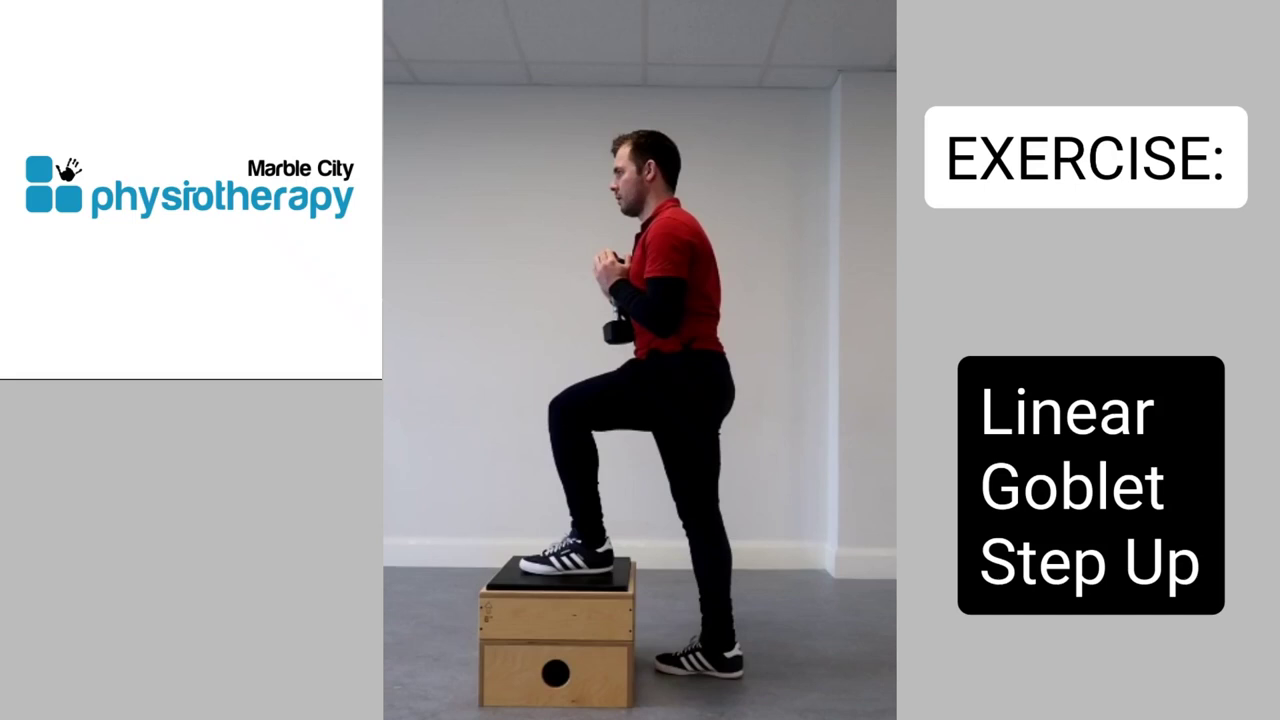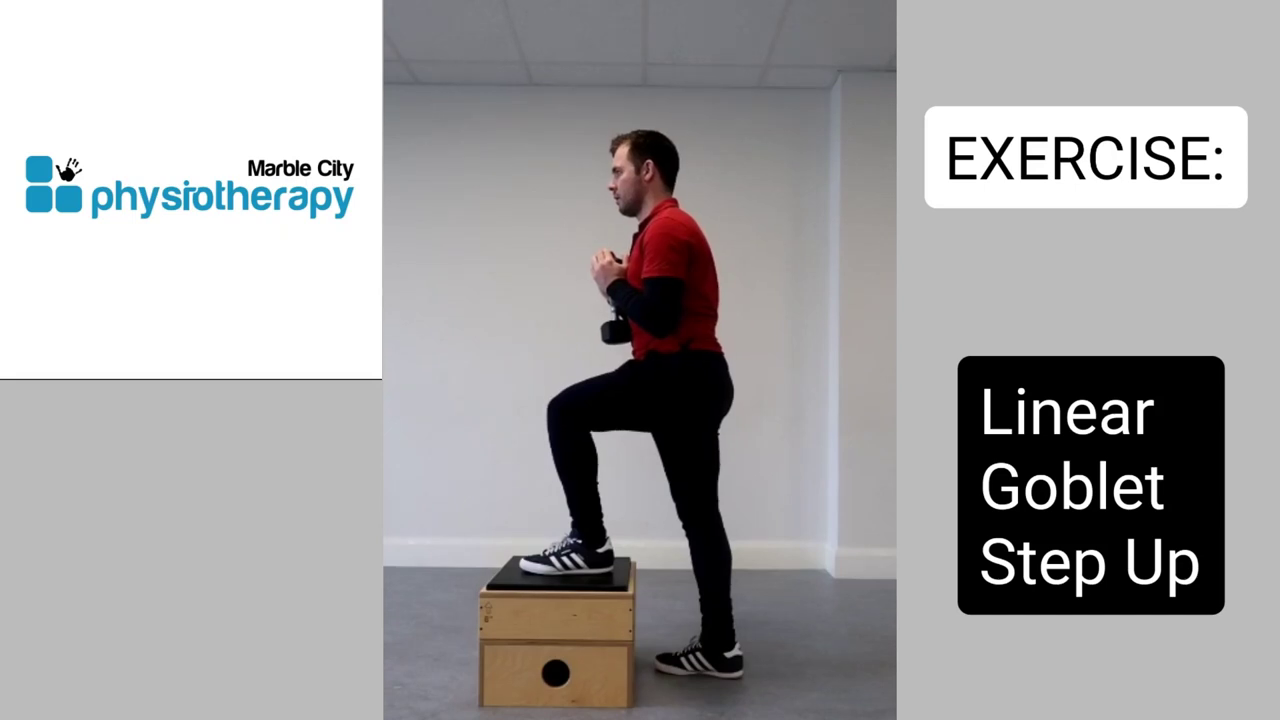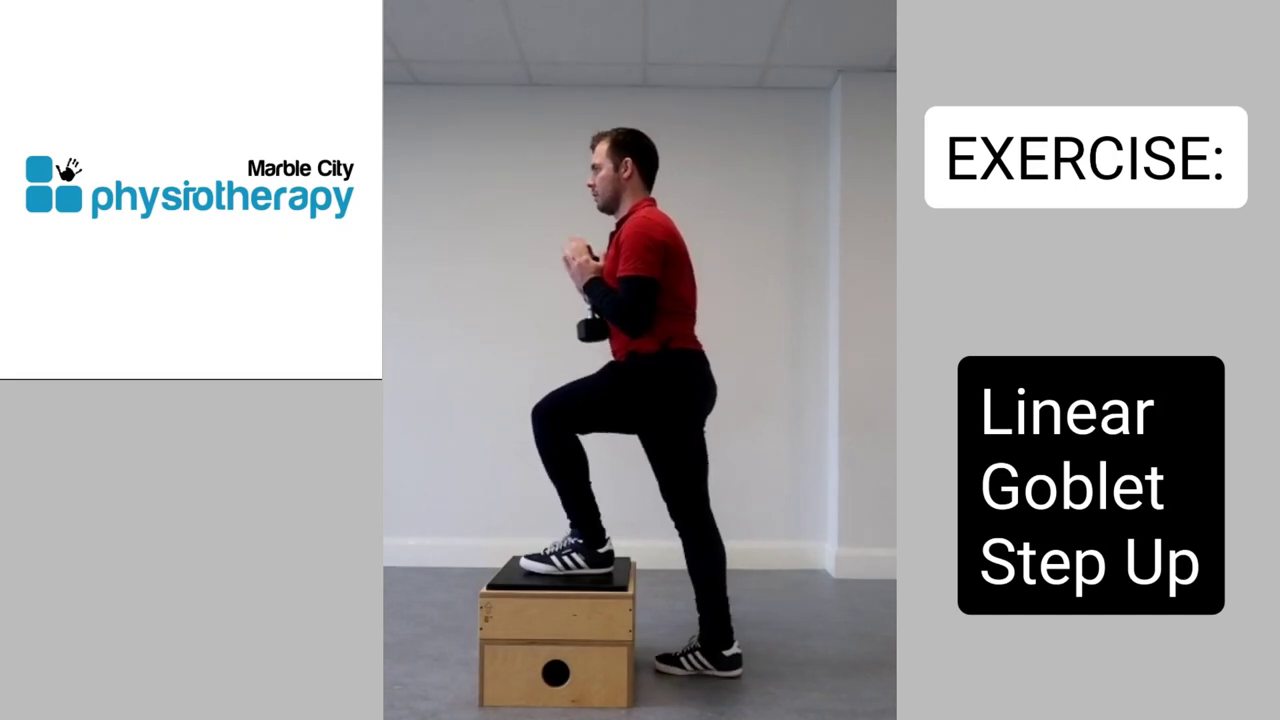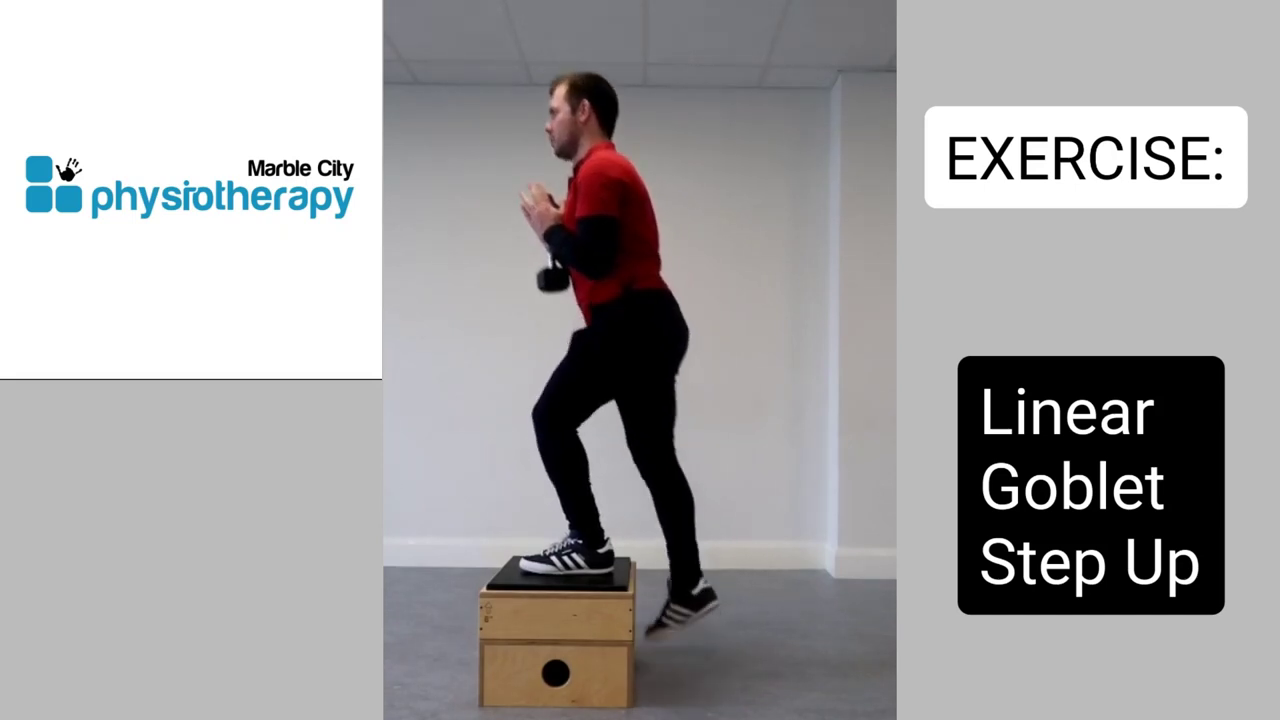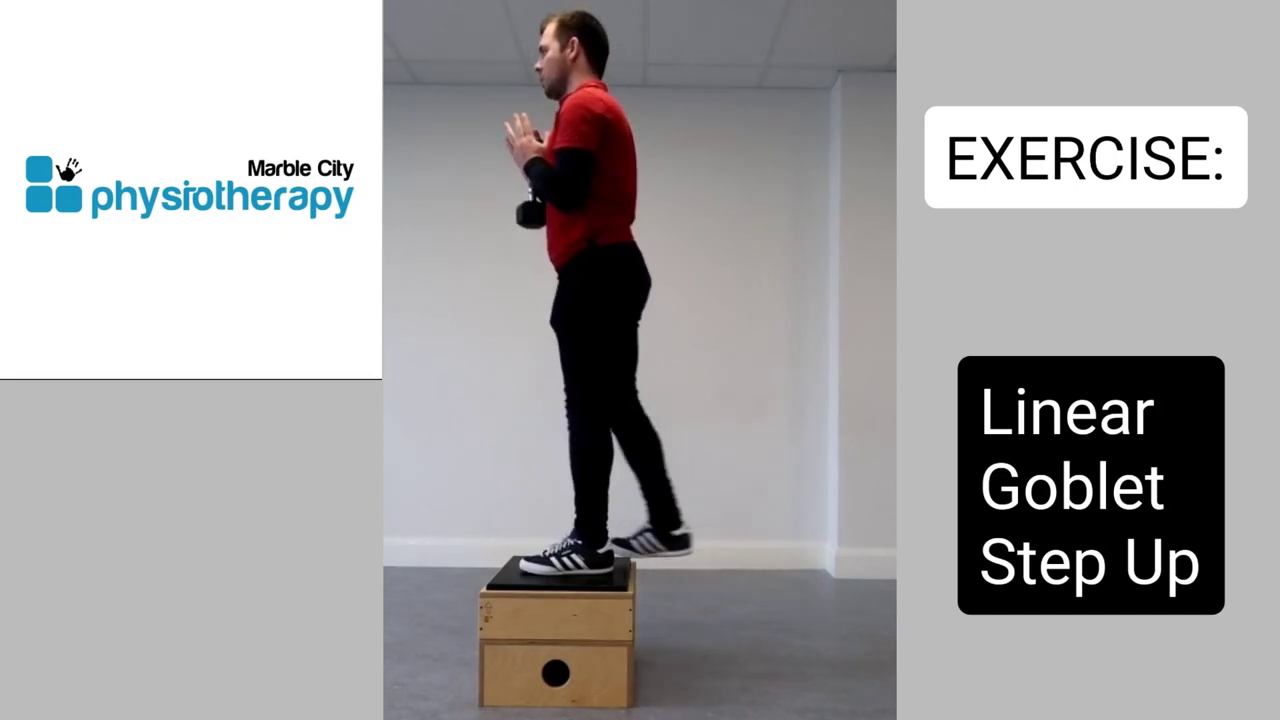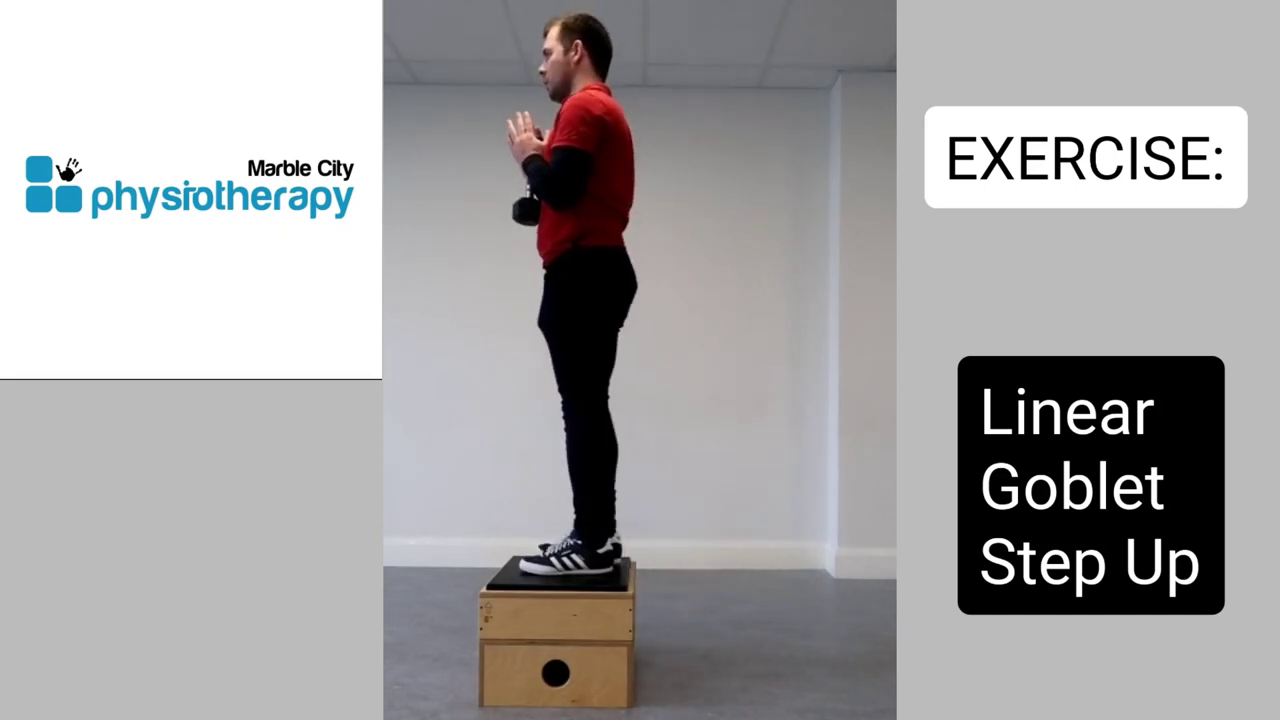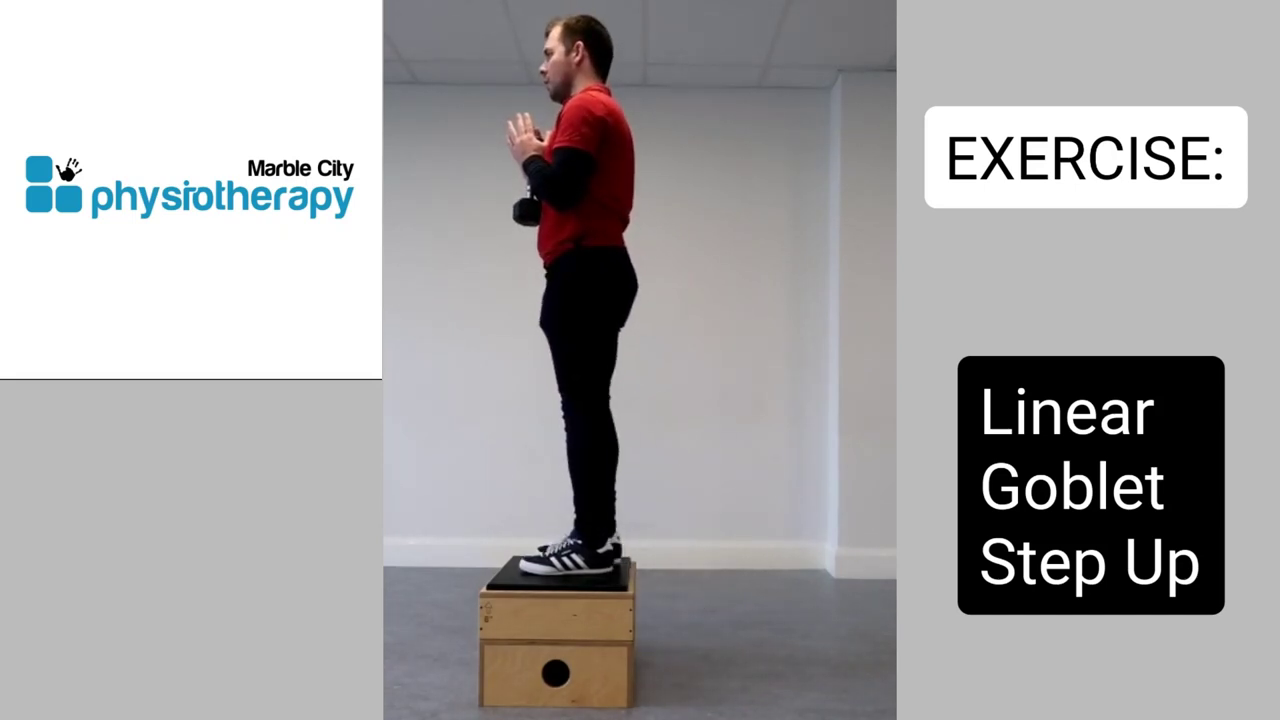
dt=0.3s
person 1, frame 1
left shoulder: (668, 228)
right shoulder: (666, 227)
left elbow: (663, 318)
left wrist: (615, 286)
right wrist: (625, 285)
left hip: (684, 376)
right hip: (692, 380)
left knee: (569, 411)
right knee: (698, 514)
left ankle: (588, 542)
right ankle: (719, 645)
person 1, frame 2
left shoulder: (665, 228)
right shoulder: (664, 227)
left elbow: (659, 319)
left wrist: (613, 285)
right wrist: (623, 285)
left hip: (682, 378)
right hip: (692, 380)
left knee: (567, 412)
right knee: (698, 515)
left ankle: (589, 542)
right ankle: (719, 645)
person 1, frame 3
left shoulder: (642, 228)
right shoulder: (642, 226)
left elbow: (634, 318)
left wrist: (588, 281)
right wrist: (598, 280)
left hip: (663, 377)
right hip: (676, 379)
left knee: (552, 416)
right knee: (690, 512)
left ankle: (588, 542)
right ankle: (717, 644)
person 1, frame 4
left shoulder: (598, 170)
right shoulder: (605, 169)
left elbow: (595, 259)
left wrist: (549, 227)
right wrist: (558, 227)
left hip: (631, 324)
right hip: (649, 324)
left knee: (553, 418)
right knee: (655, 460)
left ankle: (589, 544)
right ankle: (688, 586)
person 1, frame 5
left shoulder: (582, 107)
right shoulder: (599, 108)
left elbow: (567, 193)
left wrist: (530, 158)
right wrist: (541, 161)
left hip: (596, 274)
right hip: (614, 270)
left knee: (587, 408)
right knee: (616, 406)
left ankle: (590, 544)
right ankle: (666, 524)
person 1, frame 6
left shoulder: (584, 107)
right shoulder: (602, 110)
left elbow: (559, 190)
left wrist: (529, 156)
right wrist: (543, 160)
left hip: (583, 274)
right hip: (599, 273)
left knee: (582, 408)
right knee: (588, 407)
left ankle: (591, 543)
right ankle: (598, 533)
person 1, frame 7
left shoulder: (586, 109)
right shoulder: (602, 112)
left elbow: (562, 190)
left wrist: (529, 156)
right wrist: (544, 160)
left hip: (584, 274)
right hip: (598, 272)
left knee: (583, 408)
right knee: (588, 407)
left ankle: (591, 543)
right ankle: (597, 535)
